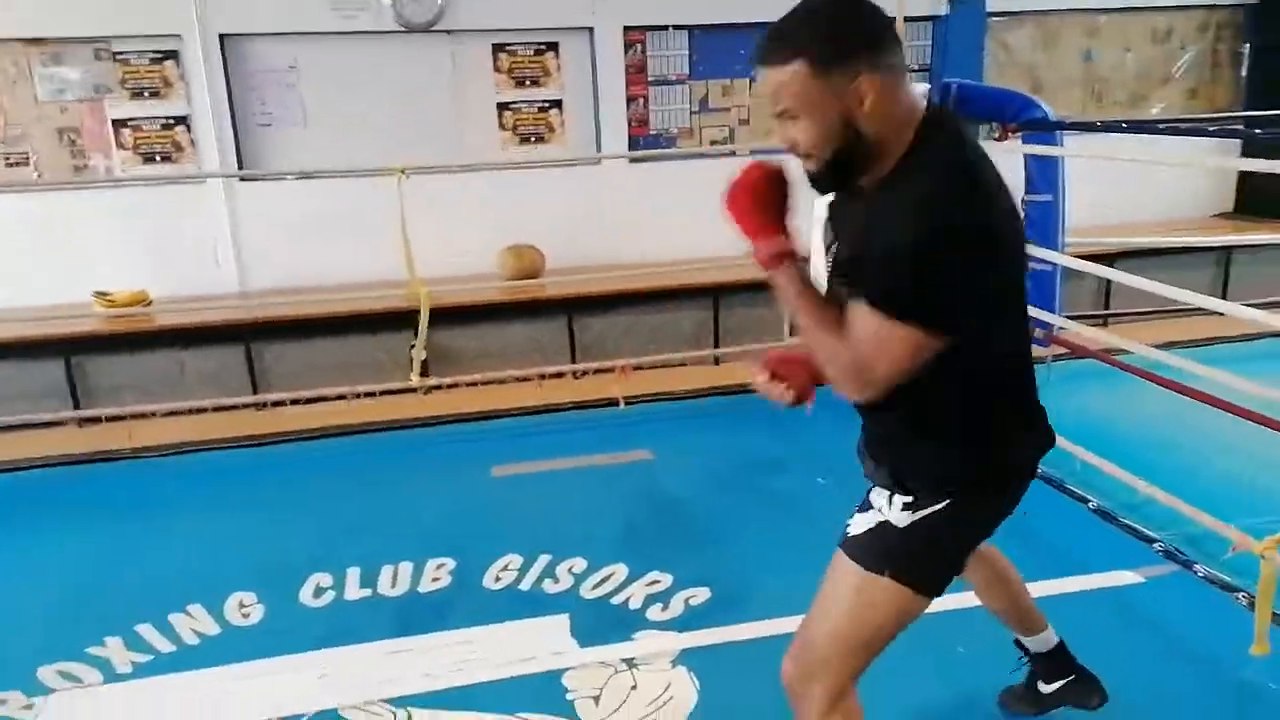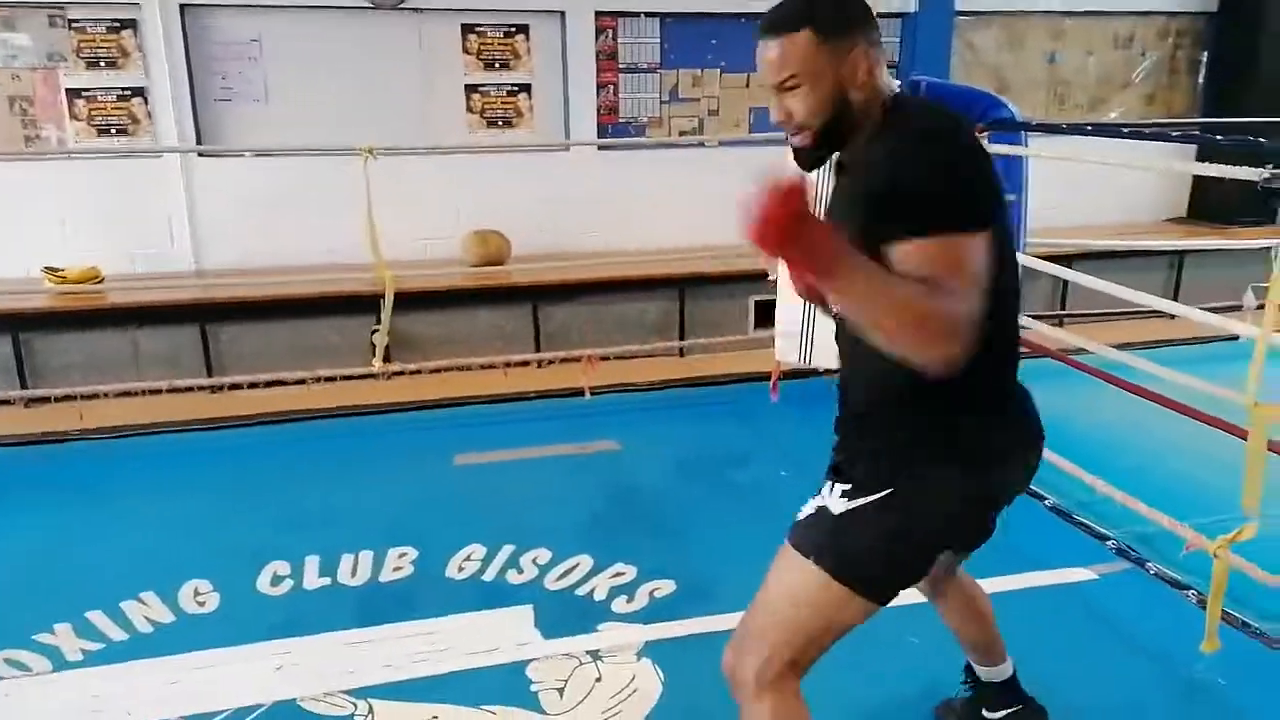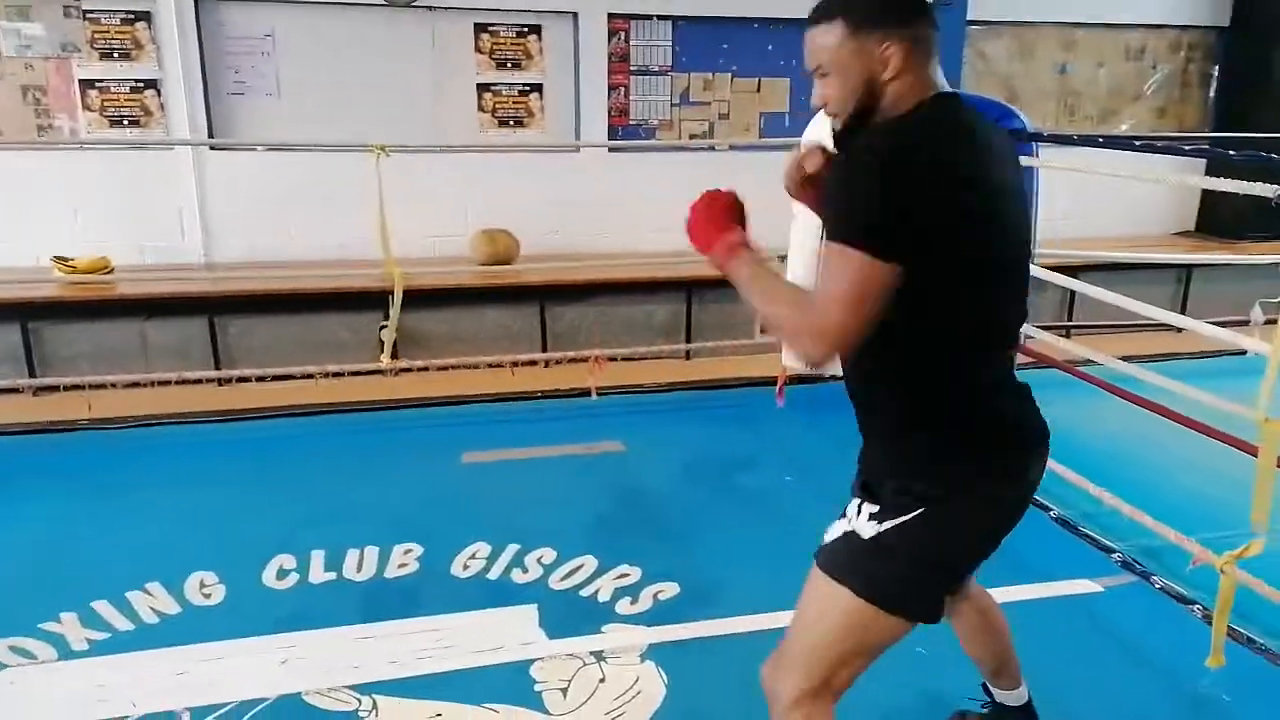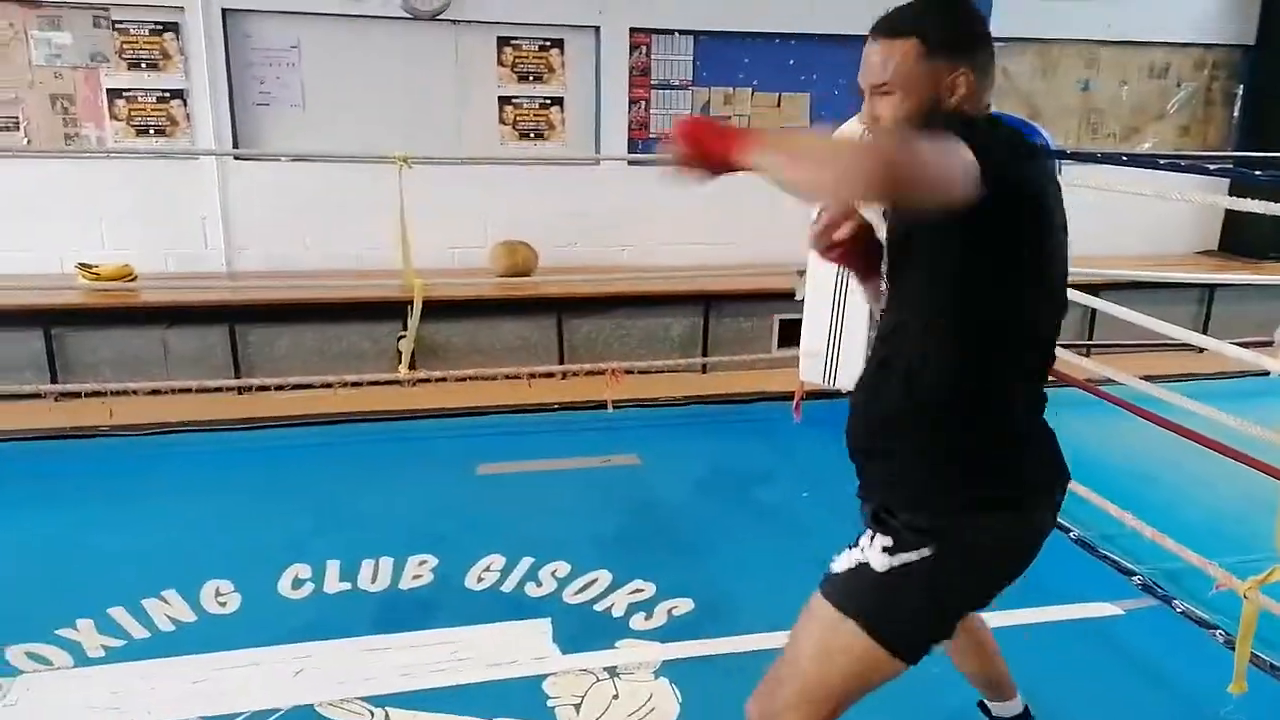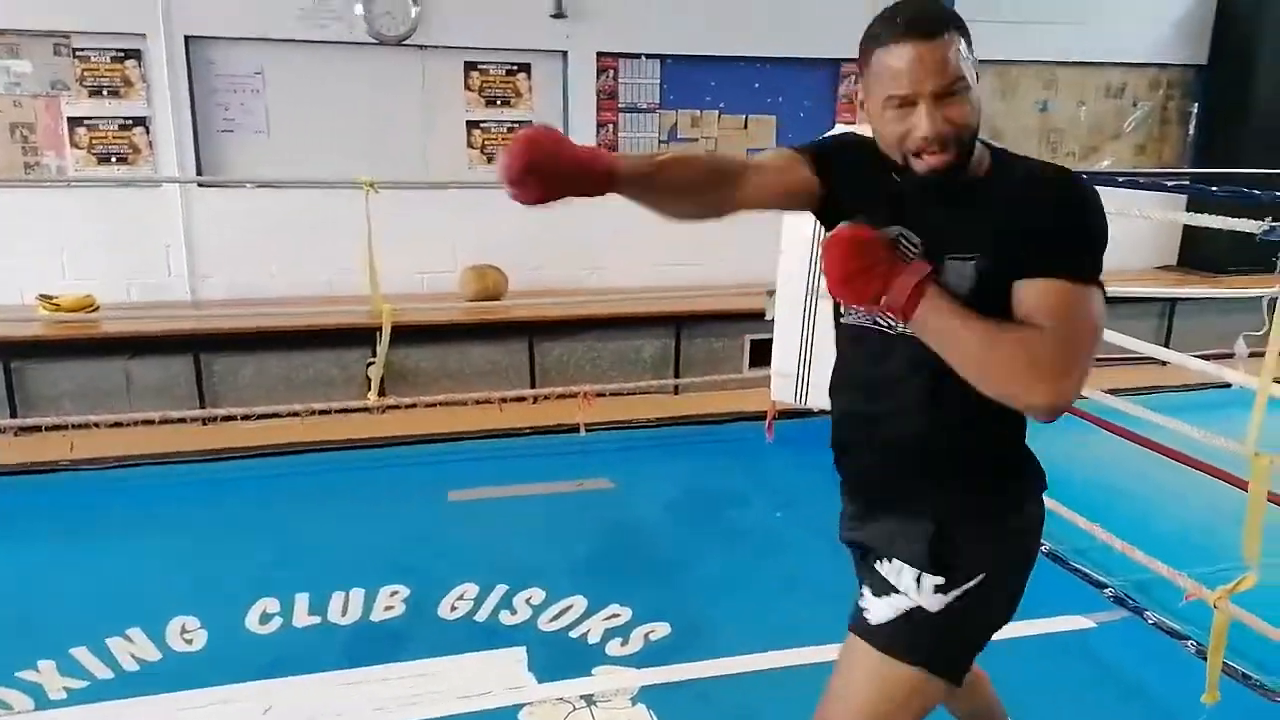
dt=0.2s
person 1, frame 1
left shoulder: (928, 217)
left elbow: (860, 375)
right elbow: (871, 314)
left wrist: (773, 251)
right wrist: (811, 358)
left hip: (946, 465)
right hip: (987, 431)
right knee: (958, 548)
person 1, frame 2
left shoulder: (914, 146)
right shoulder: (864, 147)
left elbow: (935, 335)
left wrist: (815, 249)
right wrist: (818, 268)
left hip: (914, 459)
right knee: (934, 567)
person 1, frame 3
left shoulder: (892, 156)
right shoulder: (965, 137)
left elbow: (821, 335)
left wrist: (729, 244)
right wrist: (828, 199)
left hip: (936, 471)
right hip: (995, 445)
right knee: (944, 577)
person 1, frame 4
left shoulder: (988, 156)
left elbow: (878, 167)
right elbow: (927, 302)
left wrist: (729, 143)
right wrist: (865, 249)
left hip: (957, 509)
right hip: (986, 487)
right knee: (937, 607)
person 1, frame 5
left shoulder: (1051, 204)
right shoulder: (857, 166)
left elbow: (1046, 386)
right elbow: (728, 182)
left wrist: (902, 287)
right wrist: (593, 169)
left hip: (958, 528)
right hip: (883, 504)
right knee: (930, 655)
